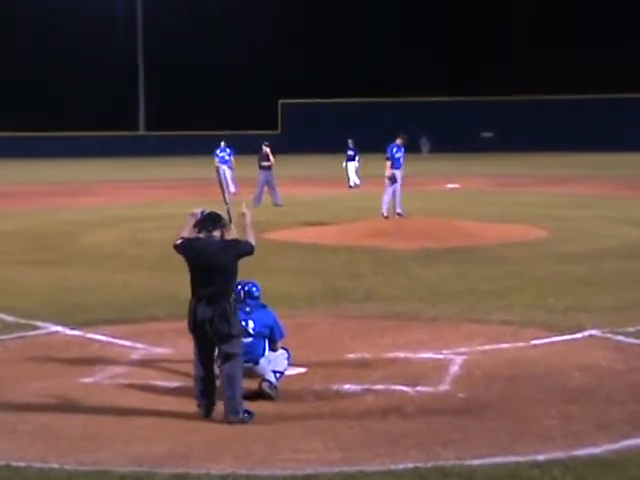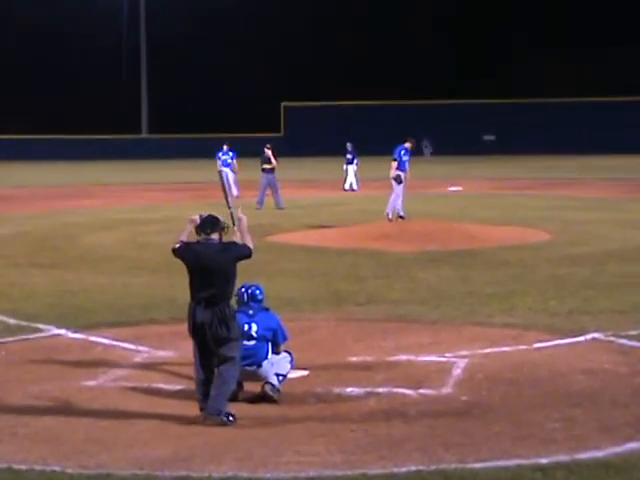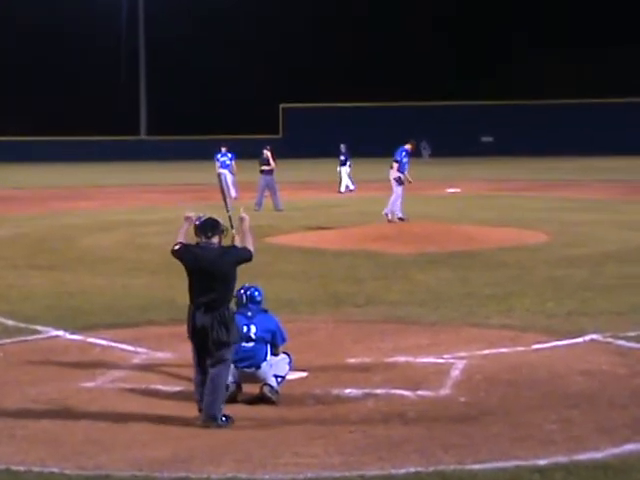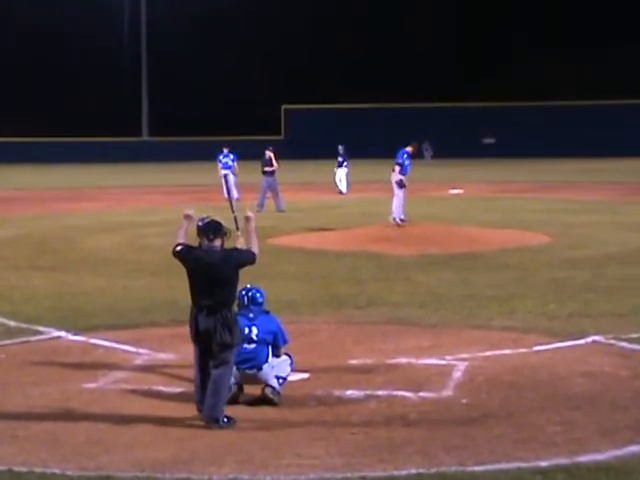
dt=0.3s
person 1, frame 1
left shoulder: (193, 247)
right shoulder: (231, 247)
left elbow: (180, 242)
right elbow: (251, 245)
left wrist: (191, 220)
right wrist: (247, 220)
left hip: (198, 309)
right hip: (222, 310)
left knee: (202, 360)
right knee: (231, 359)
left ankle: (205, 406)
right ankle: (234, 410)
person 1, frame 2
left shoulder: (191, 251)
right shoulder: (229, 250)
left elbow: (178, 246)
right elbow: (248, 248)
left wrist: (190, 225)
right wrist: (242, 226)
left hip: (197, 312)
right hip: (220, 313)
left knee: (203, 363)
right knee: (228, 362)
left ankle: (205, 409)
right ankle: (216, 411)
person 1, frame 3
left shoulder: (190, 254)
right shoulder: (230, 254)
left elbow: (177, 247)
right elbow: (249, 251)
left wrist: (186, 224)
right wrist: (244, 226)
left hip: (196, 316)
right hip: (219, 317)
left knee: (201, 364)
right knee: (219, 365)
left ankle: (205, 409)
right ankle: (212, 414)
person 1, frame 4
left shoulder: (192, 256)
right shoulder: (232, 257)
left elbow: (178, 247)
right elbow: (253, 253)
left wrist: (186, 223)
right wrist: (250, 225)
left hip: (198, 318)
right hip: (222, 319)
left knee: (202, 365)
right knee: (221, 367)
left ankle: (203, 408)
right ankle: (214, 416)
